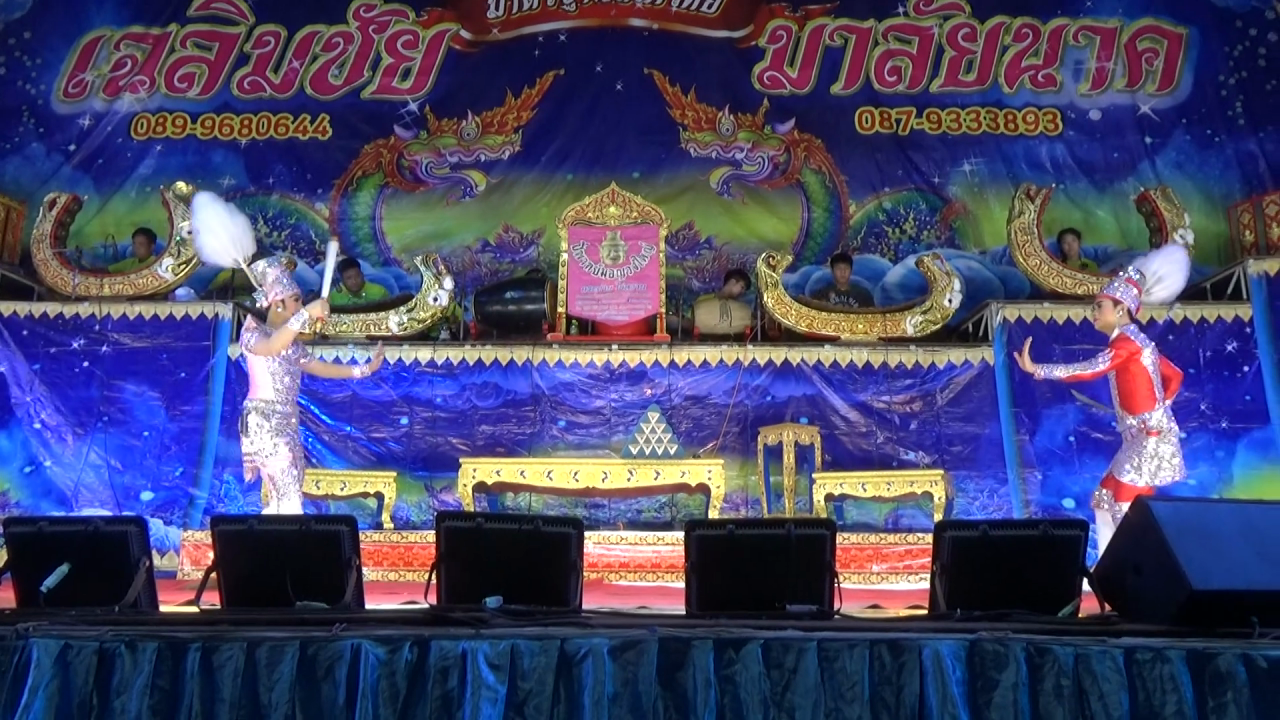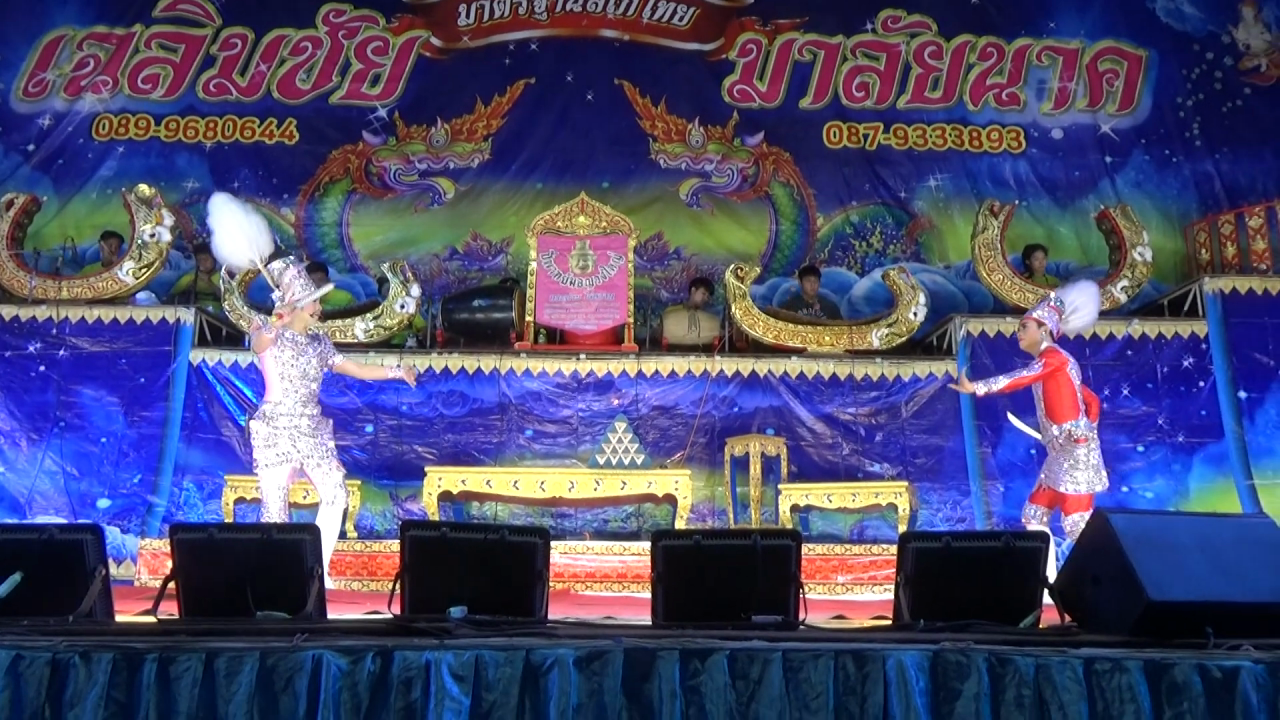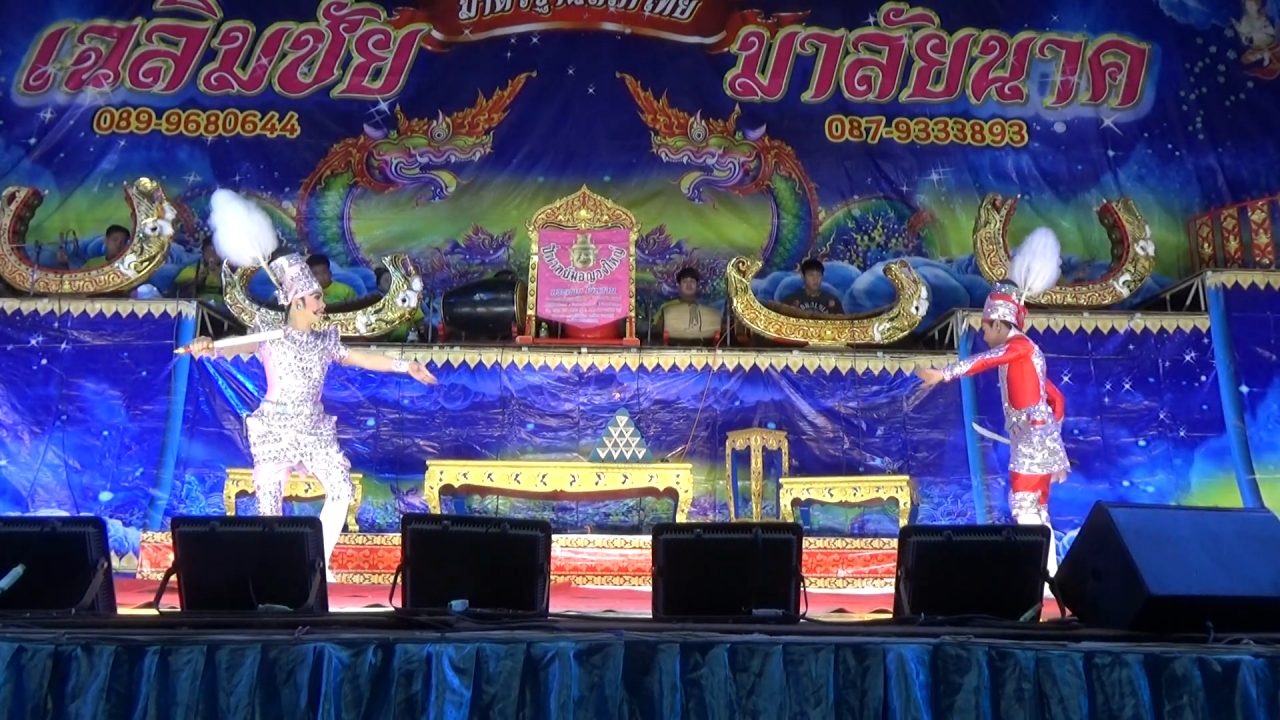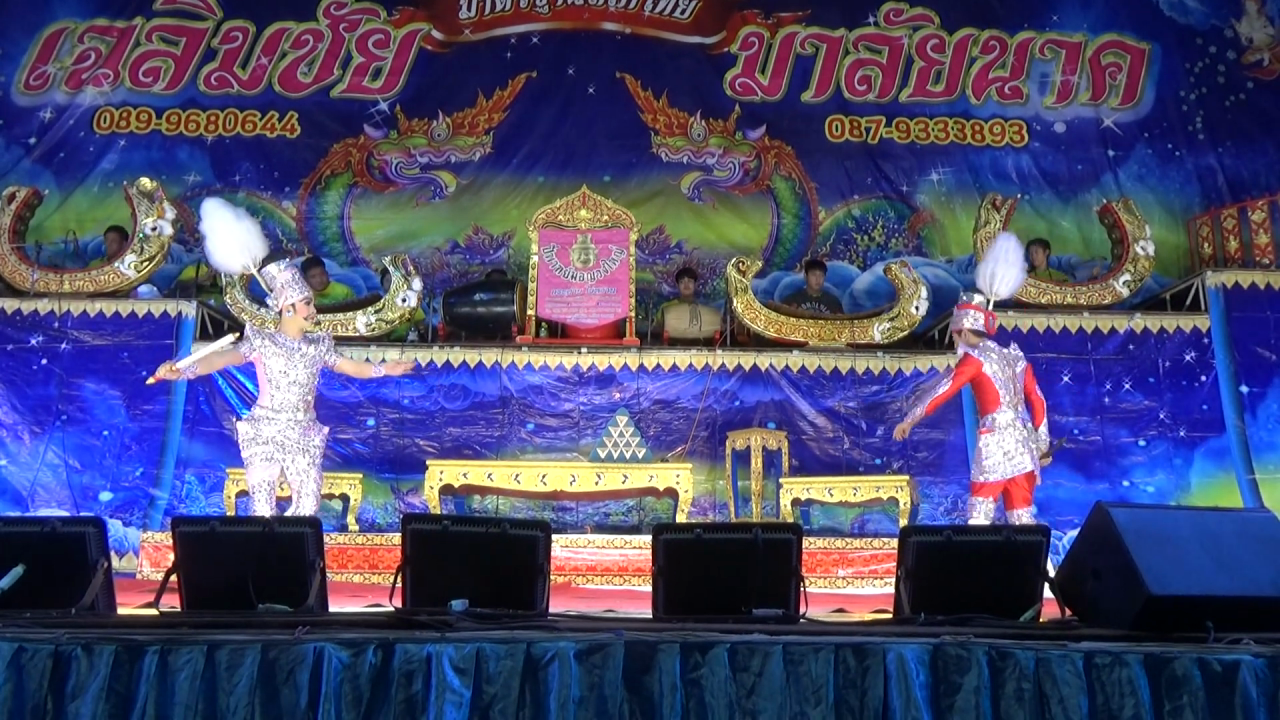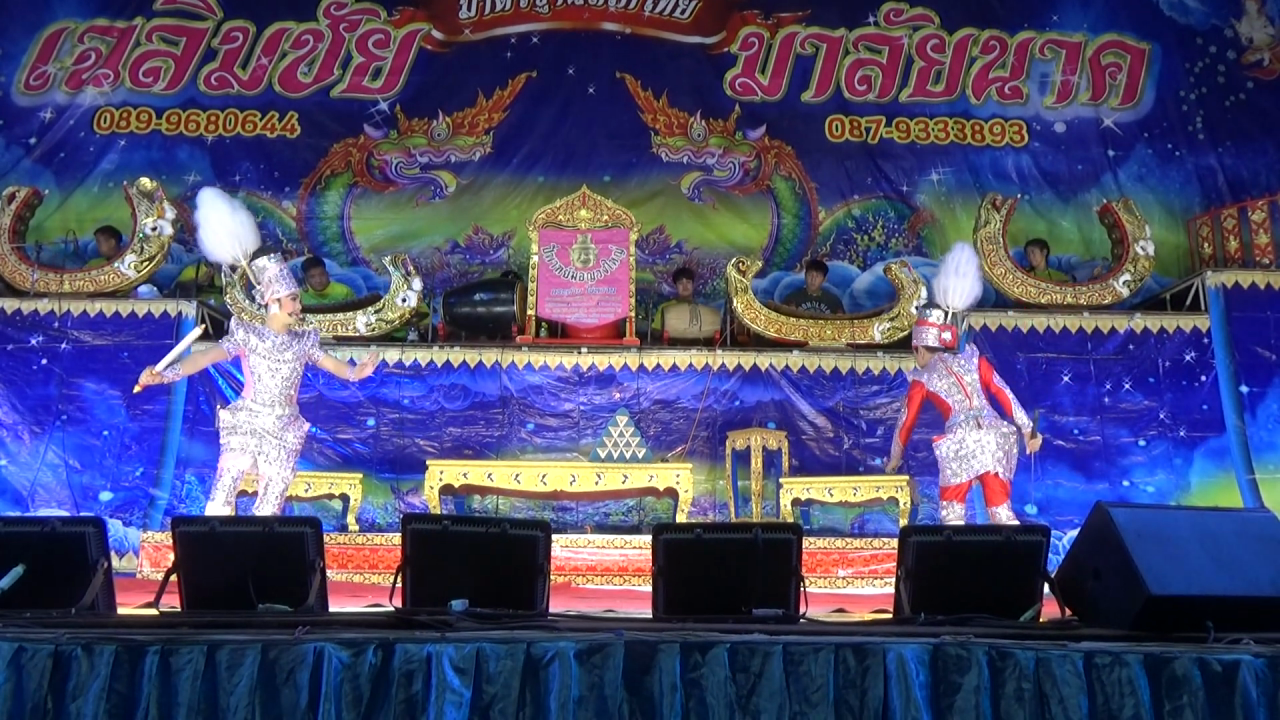
dt=0.7s
person 1, frame 1
left shoulder: (1128, 342)
right shoulder: (1136, 343)
left elbow: (1090, 369)
right elbow: (1174, 375)
left wrist: (1037, 369)
left hip: (1150, 441)
right hip: (1142, 435)
left knee: (1126, 510)
right knee: (1103, 500)
person 1, frame 2
left shoulder: (1054, 357)
right shoulder: (1051, 365)
left elbow: (1021, 377)
right elbow: (1092, 401)
left wrist: (977, 388)
right wrist: (1087, 434)
left hip: (1075, 453)
right hip: (1061, 454)
left knee: (1076, 524)
right knee: (1034, 514)
right ankle: (1050, 581)
person 1, frame 3
left shoulder: (1020, 345)
right shoulder: (1018, 353)
left elbow: (984, 360)
right elbow: (1056, 398)
left wrist: (943, 374)
right wrist: (1052, 434)
left hip: (1033, 436)
right hip: (1031, 437)
left knee: (1022, 505)
right knee: (1036, 509)
left ankle: (1042, 568)
right ankle: (1049, 571)
person 1, frame 4
left shoulder: (972, 358)
right shoulder: (1016, 356)
left elbow: (941, 393)
right elbow: (1037, 401)
left wrist: (909, 420)
right wrist: (1043, 443)
left hip: (996, 441)
right hip: (1023, 440)
left knee: (979, 511)
right knee: (1021, 515)
person 1, frame 5
left shoulder: (922, 379)
right shoulder: (974, 359)
left elbow: (906, 420)
right elbow: (1002, 392)
left wrist: (895, 458)
right wrist: (1027, 428)
left hip: (961, 444)
right hip: (995, 440)
left knee: (951, 514)
right knee: (1002, 511)
person 2, frame 1
left shoulder: (294, 343)
right shoulder: (253, 332)
left elbow: (323, 368)
right elbow: (273, 347)
left wrist: (366, 368)
right wrist: (306, 314)
left hip: (288, 423)
right hip: (263, 423)
left knee: (287, 498)
right knee: (290, 493)
person 2, frame 2
left shoulder: (319, 343)
right shoulder: (274, 337)
left elbow: (355, 369)
right elbow: (259, 345)
left wrist: (397, 372)
right wrist: (273, 328)
left hip: (313, 430)
right hip: (276, 430)
left knee: (335, 495)
right knee: (274, 506)
left ankle: (318, 569)
person 2, frame 3
left shoulder: (325, 340)
right shoulder: (271, 334)
left elbow: (363, 358)
right elbow: (242, 345)
left wrist: (405, 366)
right wrist: (212, 349)
left hip: (314, 428)
right hip: (275, 427)
left knee: (342, 489)
right knee: (269, 499)
left ankle: (320, 561)
person 2, frame 4
left shoulder: (318, 346)
right shoulder: (261, 342)
left elbow: (350, 367)
right elbow: (222, 359)
left wrist: (382, 369)
right wrist: (183, 371)
left hip: (304, 437)
right hip: (265, 434)
left knee: (307, 508)
right knee: (264, 510)
person 2, frame 5
left shoulder: (304, 341)
right shoulder: (247, 335)
left elbow: (331, 363)
right elbow: (207, 357)
left wrist: (355, 372)
right wrist: (164, 375)
left hip: (283, 432)
right hip: (245, 424)
left knee: (271, 503)
right knee: (222, 496)
